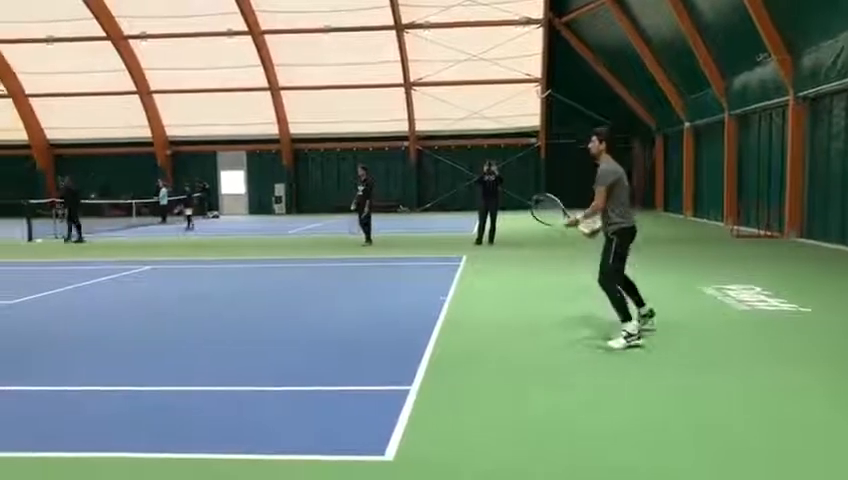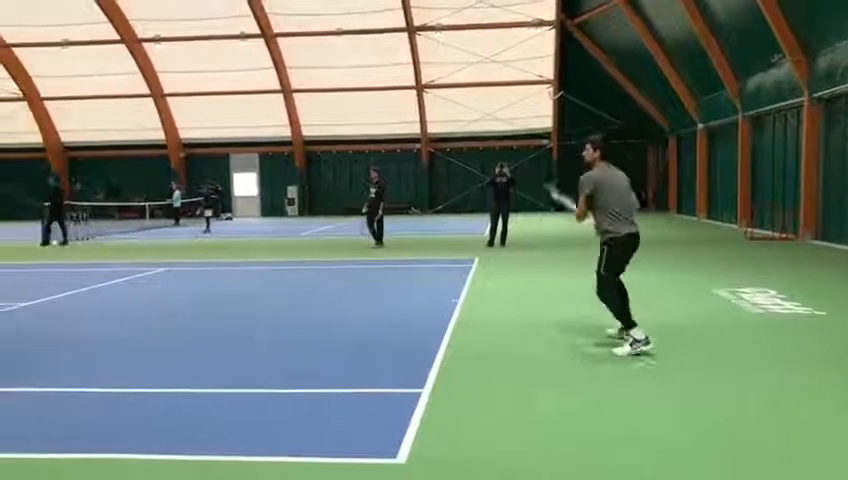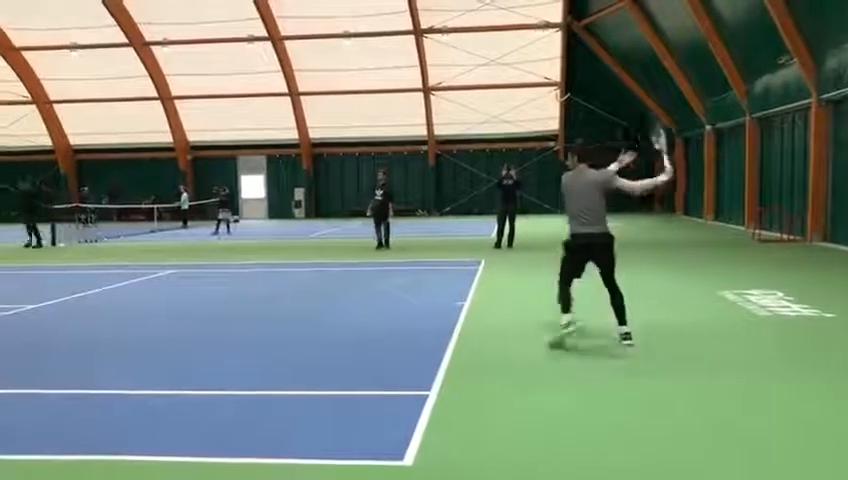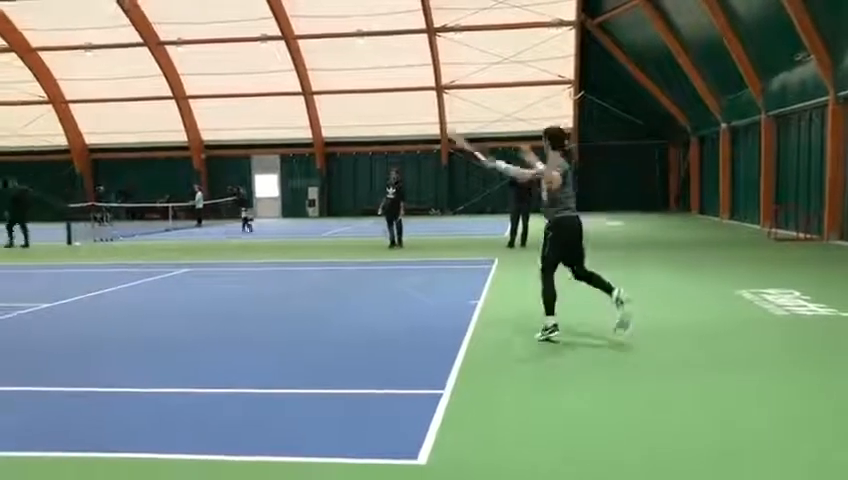
dt=0.5s
person 1, frame 1
left shoulder: (605, 169)
right shoulder: (611, 168)
left elbow: (599, 205)
left wrist: (579, 218)
right wrist: (600, 226)
left hip: (619, 231)
right hip: (619, 229)
left knee: (606, 280)
right knee: (617, 275)
left ankle: (632, 332)
right ankle: (646, 313)
person 1, frame 2
left shoulder: (588, 178)
right shoulder: (620, 175)
left elbow: (580, 214)
right elbow: (635, 205)
left wrist: (581, 213)
left hip: (615, 241)
right hip: (631, 236)
left knee: (604, 290)
right knee: (611, 280)
left ankle: (639, 338)
right ankle: (627, 327)
person 1, frame 3
left shoulder: (566, 179)
right shoulder: (603, 177)
right elbow: (636, 188)
left wrist: (617, 165)
right wrist: (663, 177)
left hip: (577, 240)
right hip: (602, 238)
left knee: (564, 284)
right knee: (611, 285)
left ankle: (567, 321)
right ankle: (625, 331)
person 1, frame 4
left shoulder: (559, 164)
right shoulder: (554, 164)
left elbow: (555, 185)
right elbow: (526, 176)
left wrist: (538, 166)
right wrist: (497, 164)
left hip: (560, 225)
right hip: (570, 224)
left knee: (547, 274)
right knee: (580, 272)
left ankle: (550, 325)
right ankle: (616, 295)
